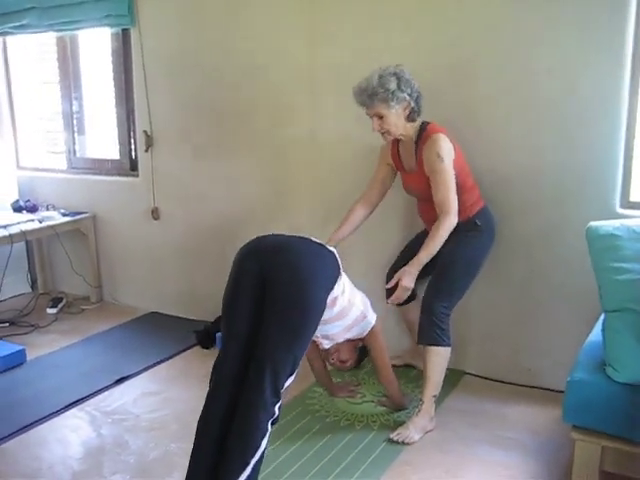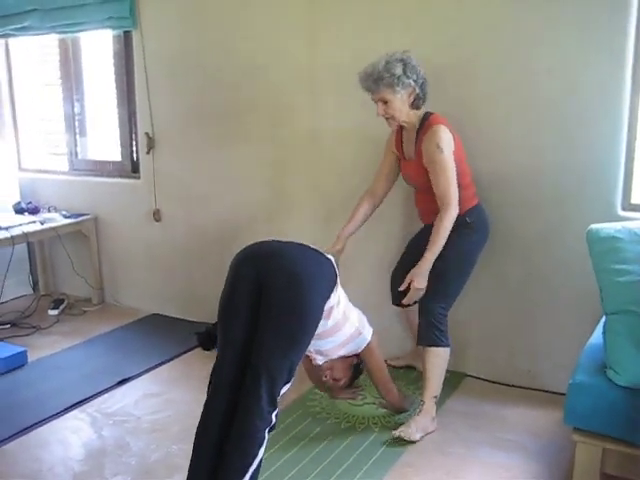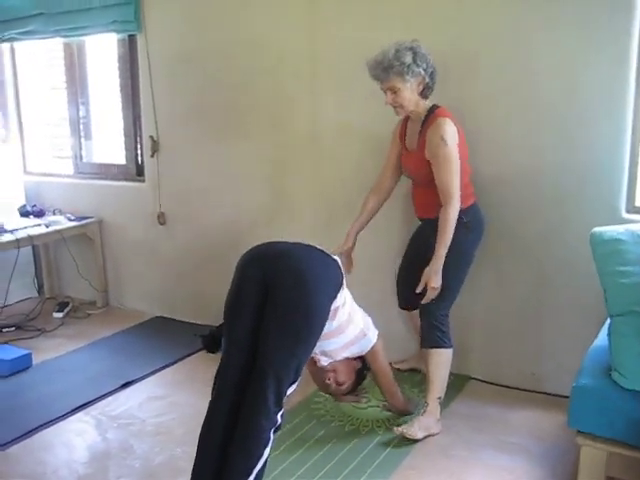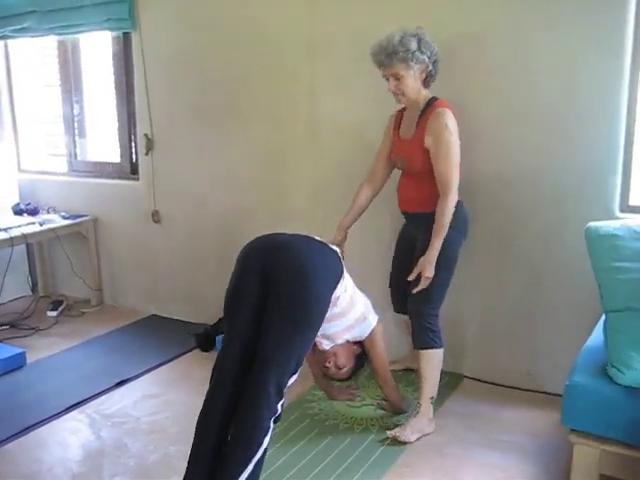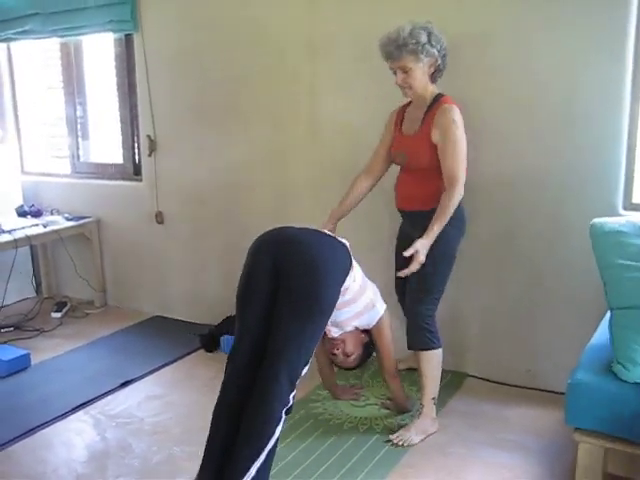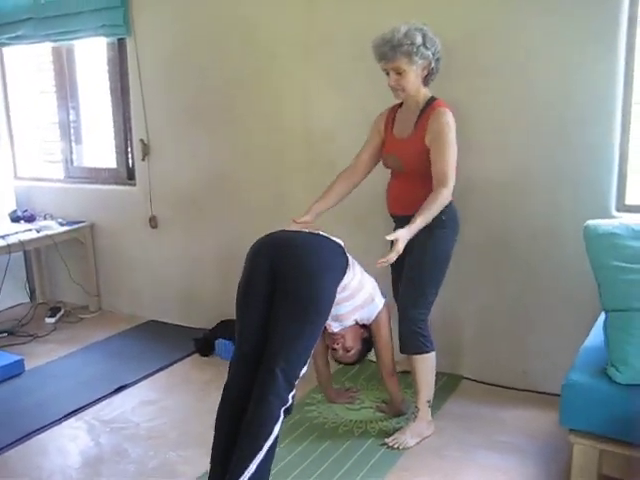
dt=0.2s
person 1, frame 1
left shoulder: (435, 144)
right shoulder: (391, 148)
left elbow: (449, 216)
right elbow: (367, 202)
left wrist: (414, 268)
right wrist: (329, 245)
left hip: (471, 228)
right hip: (440, 226)
left knee: (435, 308)
right knee: (395, 280)
left ankle: (426, 414)
right ankle: (420, 351)
person 1, frame 2
left shoulder: (436, 135)
right shoulder: (397, 137)
left elbow: (451, 208)
right elbow: (374, 195)
left wrist: (425, 267)
right wrist: (339, 242)
left hip: (465, 225)
right hip: (437, 223)
left knee: (432, 307)
right knee: (400, 282)
left ankle: (427, 414)
right ankle: (421, 353)
person 1, frame 3
left shoulder: (441, 128)
right shoulder: (402, 129)
left elbow: (452, 203)
right elbow: (381, 188)
left wrist: (438, 264)
right wrist: (350, 238)
left hip: (459, 224)
right hip: (431, 222)
left knee: (434, 310)
right knee: (407, 287)
left ankle: (431, 415)
right ankle: (425, 356)
person 1, frame 4
left shoulder: (440, 118)
right shoulder: (397, 120)
left elbow: (449, 193)
right elbow: (374, 180)
left wrist: (433, 254)
right wrist: (342, 229)
left hip: (442, 222)
right hip: (414, 220)
left knee: (424, 309)
right knee: (400, 290)
left ankle: (424, 416)
right ankle: (420, 355)
person 1, frame 5
left shoulder: (447, 114)
right shoulder: (399, 116)
left elbow: (456, 186)
right elbow: (371, 173)
left wrist: (428, 240)
right wrist: (334, 218)
left hip: (439, 222)
right hip: (410, 219)
left knee: (421, 309)
right knee: (406, 296)
left ankle: (428, 416)
right ankle: (420, 357)
person 1, frame 6
left shoulder: (439, 117)
right shoulder: (387, 118)
left elbow: (445, 187)
right elbow: (355, 171)
left wrist: (410, 232)
right wrist: (312, 213)
left hip: (432, 226)
right hip: (403, 224)
left knee: (413, 314)
right knee: (404, 305)
left ankle: (423, 419)
right ankle: (417, 362)
person 2, frame 1
right shoulder: (360, 314)
left elbow: (313, 350)
right elbow: (385, 371)
left wrist: (332, 387)
right wrist: (398, 401)
left hip: (254, 252)
right hip: (306, 268)
left knee: (227, 378)
right knee: (264, 392)
person 2, frame 2
right shoulder: (355, 330)
left elbow: (309, 361)
right elbow: (385, 384)
left wrist: (333, 390)
right wrist: (400, 405)
left hip: (250, 259)
right hip: (303, 273)
left knee: (224, 386)
right knee: (260, 398)
person 2, frame 3
right shoulder: (361, 332)
left elbow: (312, 362)
right elbow: (391, 390)
left wrist: (339, 395)
right wrist: (405, 408)
left hip: (256, 260)
right hip: (310, 276)
left knee: (229, 386)
right knee: (265, 400)
person 2, frame 4
right shoulder: (361, 318)
left elbow: (312, 356)
right elbow: (385, 378)
left wrist: (331, 388)
right wrist: (398, 405)
left hip: (258, 251)
right hip: (310, 266)
left knee: (229, 375)
right knee: (266, 390)
person 2, frame 5
right shoulder: (370, 305)
left elbow: (320, 345)
right elbow: (390, 371)
left wrist: (335, 388)
right wrist: (402, 404)
left hip: (268, 244)
right hip: (320, 261)
left knee: (242, 368)
right knee: (278, 382)
person 2, frame 6
right shoulder: (370, 301)
left elbow: (319, 343)
right elbow: (388, 369)
left wrist: (330, 391)
right wrist: (397, 406)
left hip: (266, 248)
right hip: (315, 262)
left knee: (243, 371)
right knee: (276, 382)
